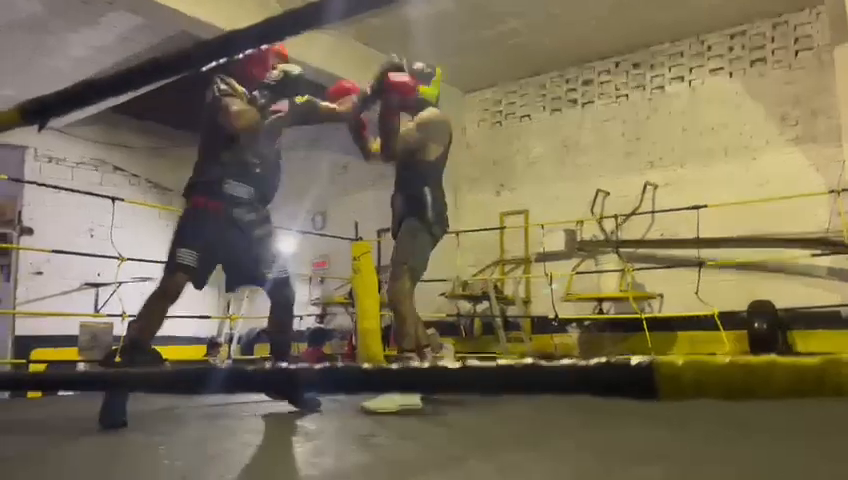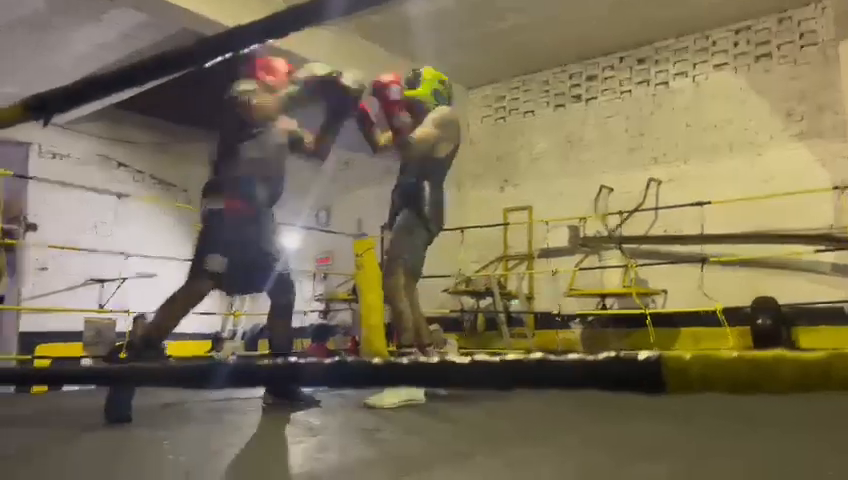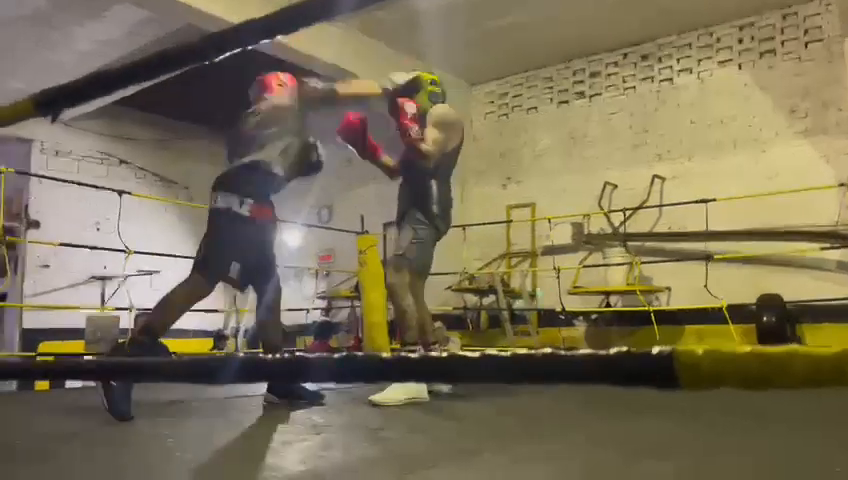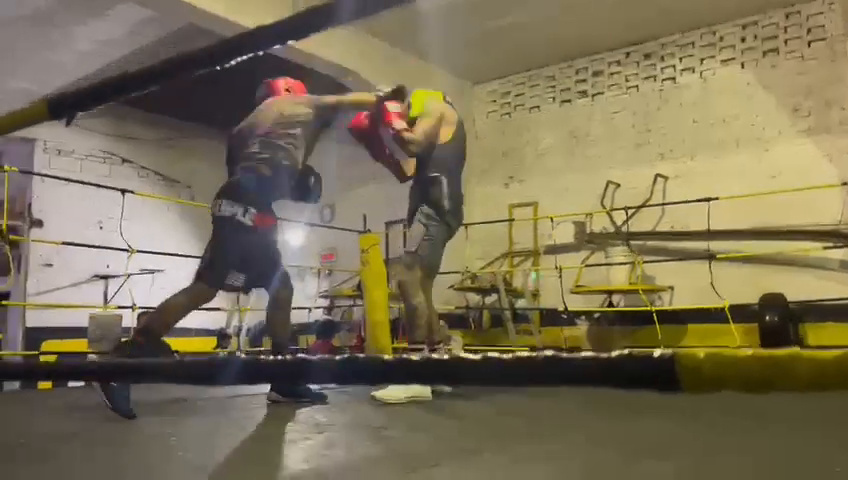
dt=0.1s
person 1, frame 1
left shoulder: (285, 103)
right shoulder: (225, 85)
left elbow: (338, 113)
right elbow: (236, 122)
right wrist: (269, 89)
left hip: (251, 213)
right hip: (210, 203)
left knee: (282, 290)
right knee: (174, 284)
left ankle: (283, 378)
person 1, frame 2
left shoulder: (281, 120)
right shoulder: (244, 89)
left elbow: (319, 151)
right elbow: (259, 109)
left wrist: (338, 115)
right wrist: (303, 84)
left hip: (256, 213)
right hip: (230, 202)
left knee: (283, 291)
right knee: (200, 286)
left ankle: (279, 382)
person 1, frame 3
left shoulder: (256, 117)
right shoulder: (289, 96)
right elbow: (344, 90)
left wrist: (302, 161)
left hip: (251, 206)
right hip: (246, 200)
left knee: (270, 292)
right knee: (202, 282)
left ankle: (280, 380)
person 1, frame 4
left shoulder: (243, 128)
right shoulder: (299, 105)
right elbow: (349, 100)
left wrist: (297, 185)
right wrist: (384, 96)
left hip: (249, 208)
right hip: (250, 207)
left knee: (282, 289)
right knee: (206, 287)
left ankle: (284, 379)
right ankle: (125, 362)
person 2, frame 1
left shoulder: (432, 119)
right shoulder: (409, 122)
left elbow: (393, 149)
right elbow: (373, 153)
left wrist: (386, 103)
right wrist: (364, 103)
left hip: (423, 215)
right hip: (412, 216)
left knee: (398, 291)
right knee: (401, 295)
right ankle: (429, 366)
person 2, frame 2
left shoulder: (444, 116)
right shoulder: (421, 119)
left elbow: (410, 151)
right elbow: (381, 144)
left wrist: (394, 106)
right wrist: (362, 113)
left hip: (418, 210)
right hip: (409, 211)
left knee: (395, 285)
right knee: (404, 292)
person 2, frame 3
left shoulder: (443, 114)
right shoulder: (422, 124)
left elbow: (427, 158)
right elbow: (394, 169)
left wrist: (405, 119)
right wrist: (362, 143)
left hip: (425, 210)
right hip: (417, 212)
left knee: (398, 282)
right knee: (411, 289)
left ankle: (414, 379)
person 2, frame 4
left shoulder: (435, 107)
right shoulder: (434, 128)
left elbow: (413, 145)
right elbow: (408, 171)
left hip: (437, 207)
right hip: (432, 209)
left knee: (408, 279)
right knee: (421, 289)
